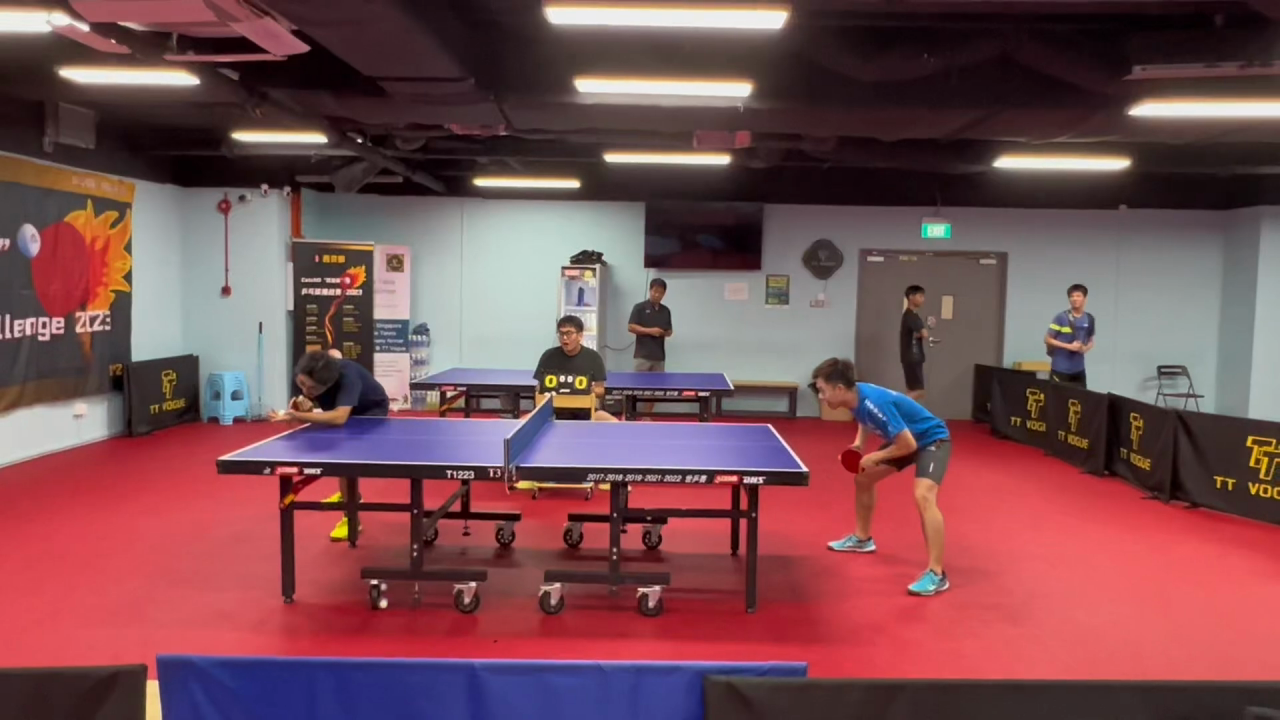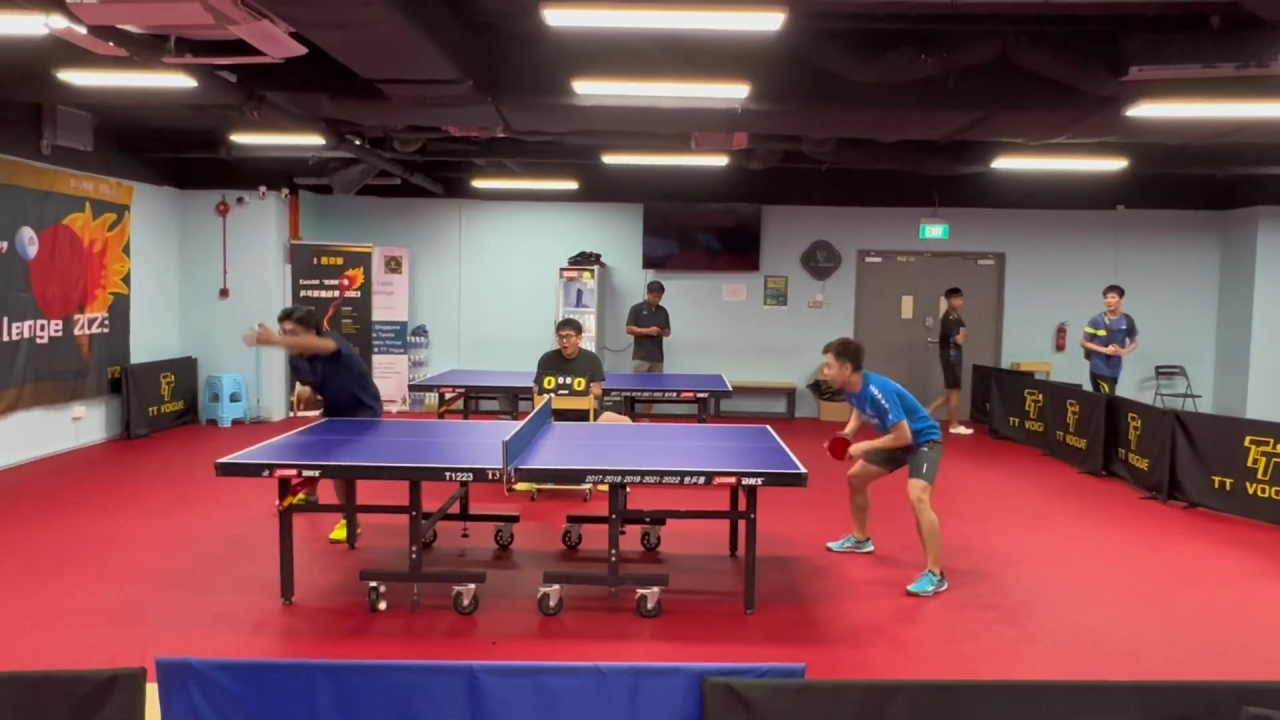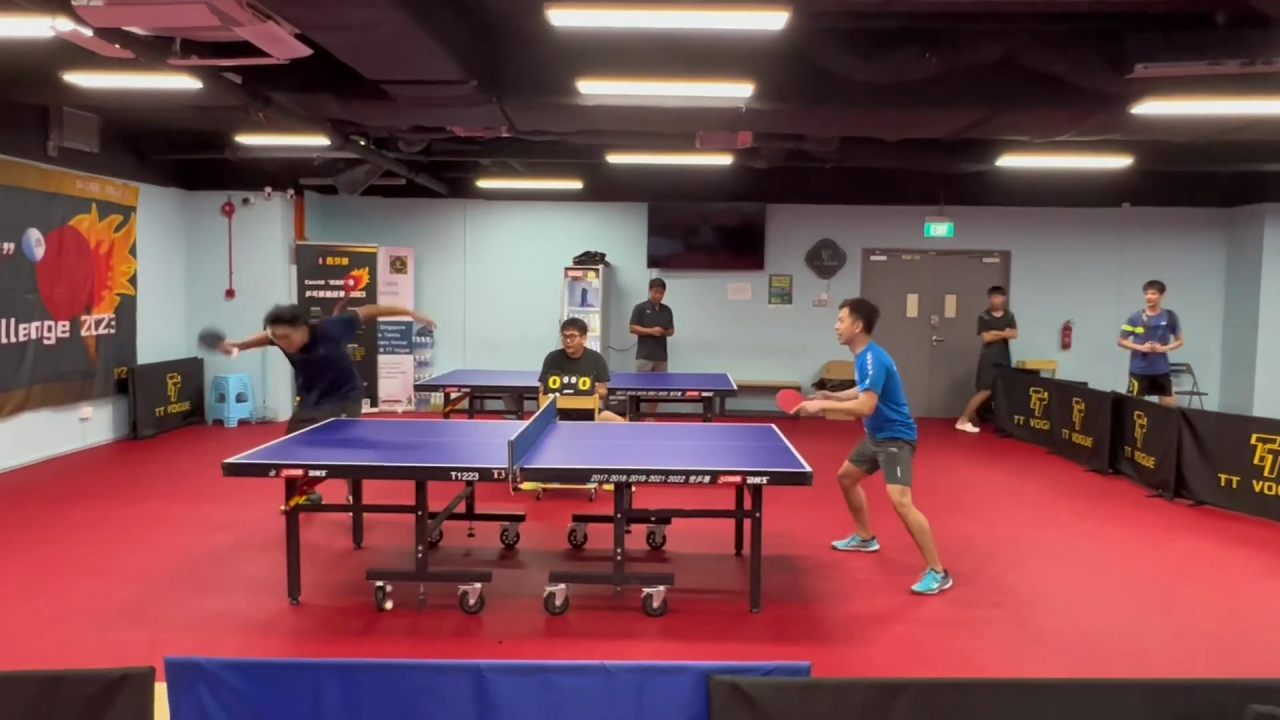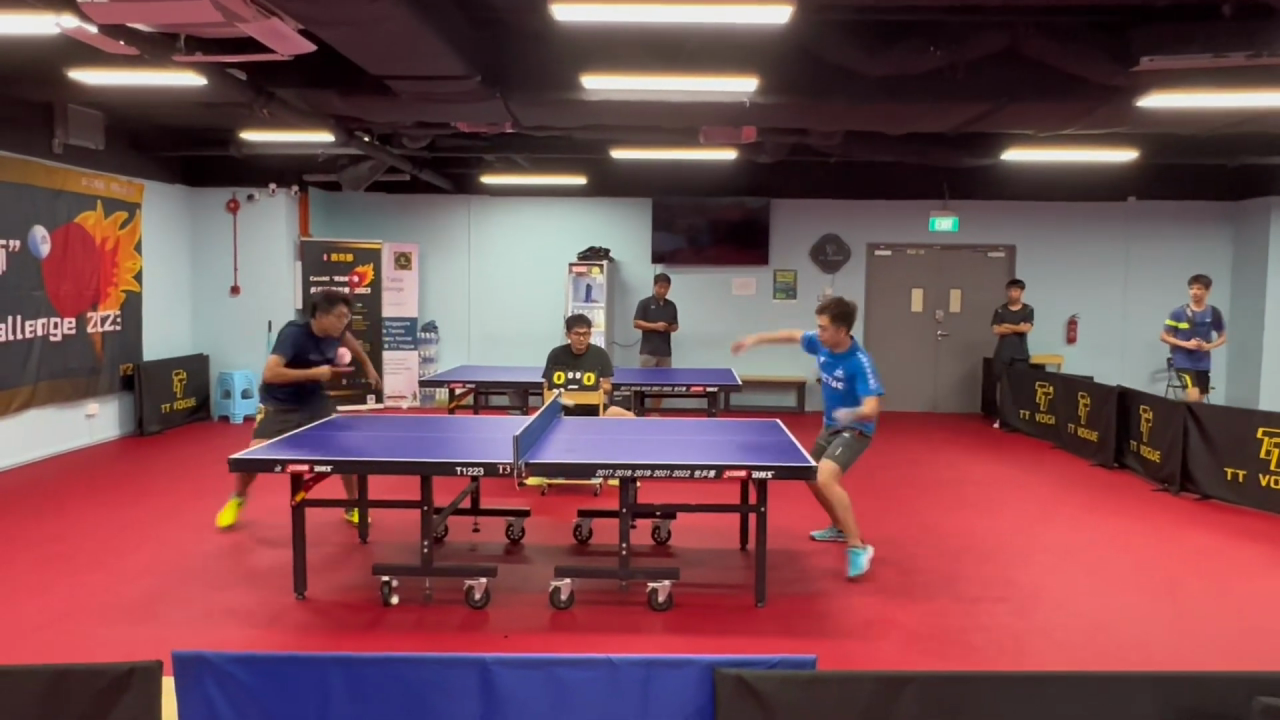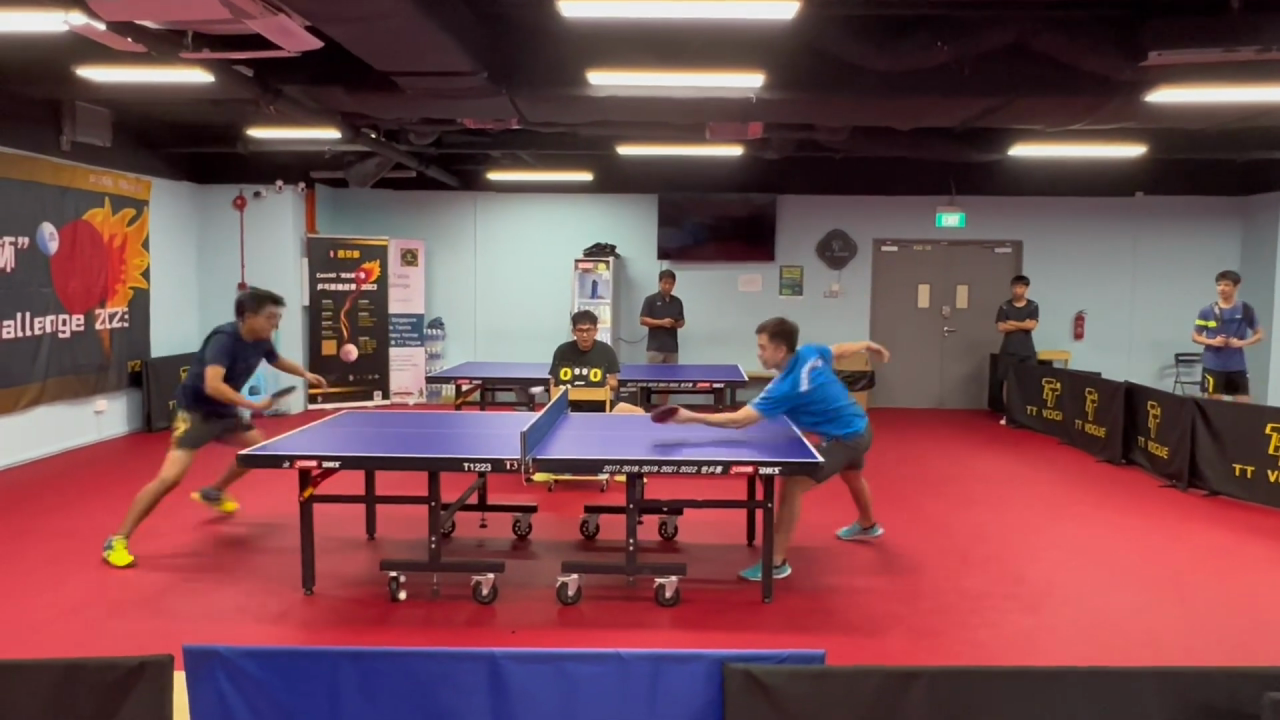
dt=0.5s
person 1, frame 1
left shoulder: (876, 404)
right shoulder: (855, 395)
left elbow: (908, 445)
right elbow: (866, 421)
left wrist: (873, 457)
right wrist: (858, 444)
left hip: (932, 440)
right hip: (905, 438)
left knee: (923, 496)
right knee: (863, 477)
left ankle: (936, 574)
right ankle: (862, 538)
person 1, frame 2
left shoulder: (879, 392)
right shoulder: (852, 386)
left elbow: (903, 437)
right elbow: (860, 410)
left wrist: (864, 446)
right wrist: (848, 432)
left hip: (923, 441)
right hip: (897, 438)
left knee: (917, 497)
right knee: (855, 477)
left ankle: (935, 574)
right ankle: (860, 539)
person 1, frame 3
left shoulder: (873, 360)
right shoulder: (861, 356)
left elbow: (864, 407)
left wrist: (823, 406)
right wrist: (833, 396)
left hip: (896, 437)
right hip: (876, 435)
left knee: (901, 502)
right knee: (846, 477)
left ankle: (937, 571)
right ankle: (865, 537)
person 1, frame 4
left shoulder: (860, 363)
right shoulder: (821, 343)
left elbow: (871, 408)
right elbow: (793, 335)
left wrist: (855, 413)
right wrist: (756, 338)
left hip: (854, 430)
right hip: (831, 426)
left knee: (826, 478)
right knee: (812, 476)
left ankle: (857, 547)
right ankle: (841, 528)
person 1, frame 5
left shoulder: (784, 387)
right shoulder: (810, 353)
left elbow: (740, 420)
right elbow: (842, 350)
left wrist: (691, 416)
right wrist: (870, 346)
left hip: (842, 438)
right hip: (860, 430)
left knee: (790, 488)
right knee: (851, 478)
left ankle: (777, 562)
right ankle: (867, 524)
person 2, frame 1
left shoulder: (347, 378)
right shoulder: (306, 378)
left elbow: (339, 417)
left wrist: (298, 416)
right wrist: (305, 406)
left hip: (371, 411)
right hip: (343, 410)
right ankle: (348, 494)
person 2, frame 2
left shoulder: (330, 341)
right shoulder: (298, 358)
left elbow: (318, 346)
right elbow: (311, 398)
left wrist: (275, 341)
right wrist: (304, 394)
left hip: (363, 411)
right hip: (334, 412)
left ankle: (350, 521)
right ankle: (308, 497)
person 2, frame 3
left shoulder: (330, 330)
right shoulder: (281, 334)
left elbow: (369, 311)
right elbow: (267, 338)
left wrist: (412, 314)
right wrist: (239, 345)
left hip: (343, 399)
right hip: (310, 402)
right ankle: (308, 494)
person 2, frame 4
left shoulder: (336, 331)
right shoulder: (294, 333)
right elbow: (269, 374)
left wrist: (368, 367)
right wrist: (312, 373)
left hip: (314, 400)
right hip: (279, 403)
left ankle: (353, 507)
right ankle: (237, 500)
person 2, frame 5
left shoulder: (260, 341)
right shoulder: (225, 339)
left elbow: (279, 361)
right elbow: (212, 385)
left wrist: (305, 374)
right wrist: (251, 405)
left hip: (221, 410)
right hip: (193, 410)
left knee: (259, 447)
right knee: (172, 475)
left ankle: (213, 494)
right ankle: (119, 539)
